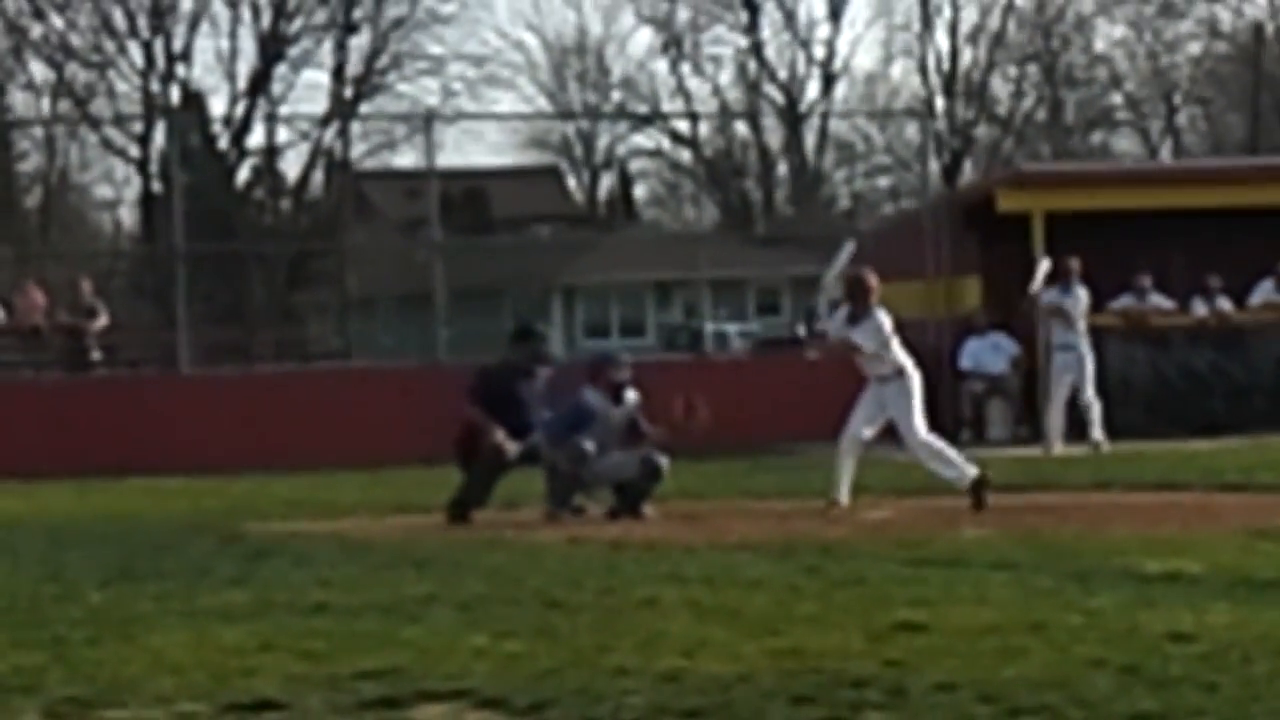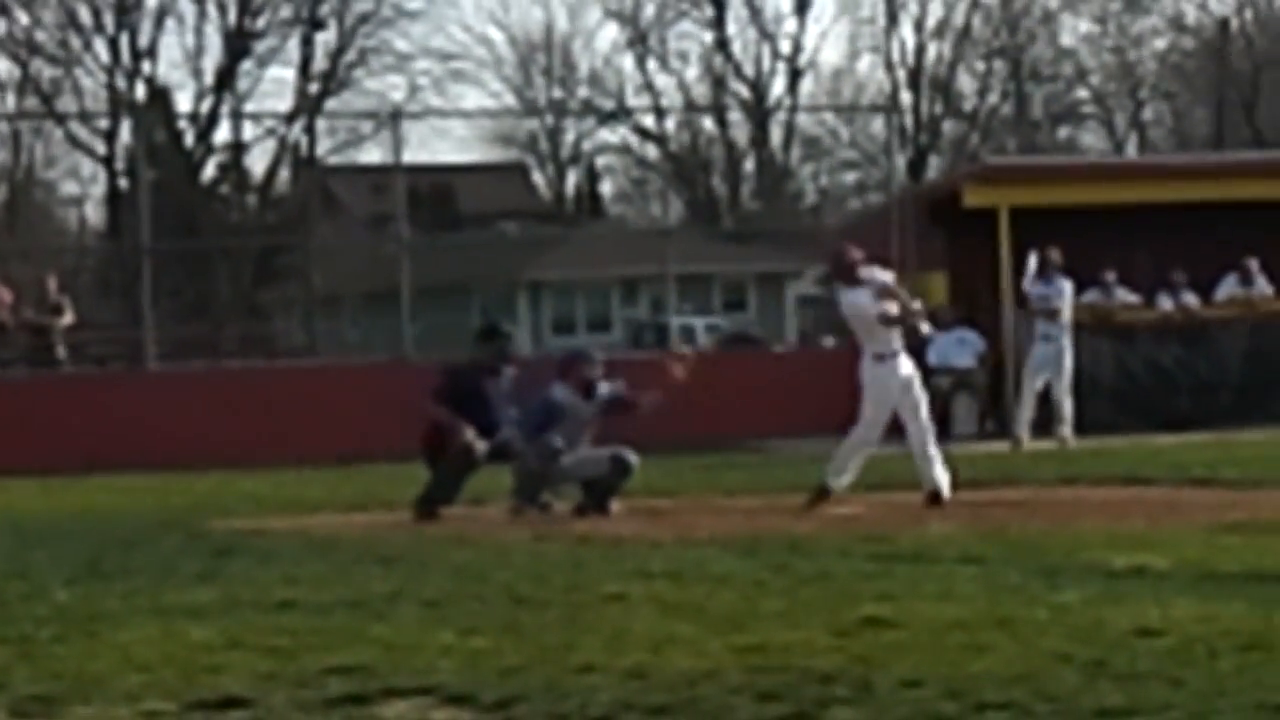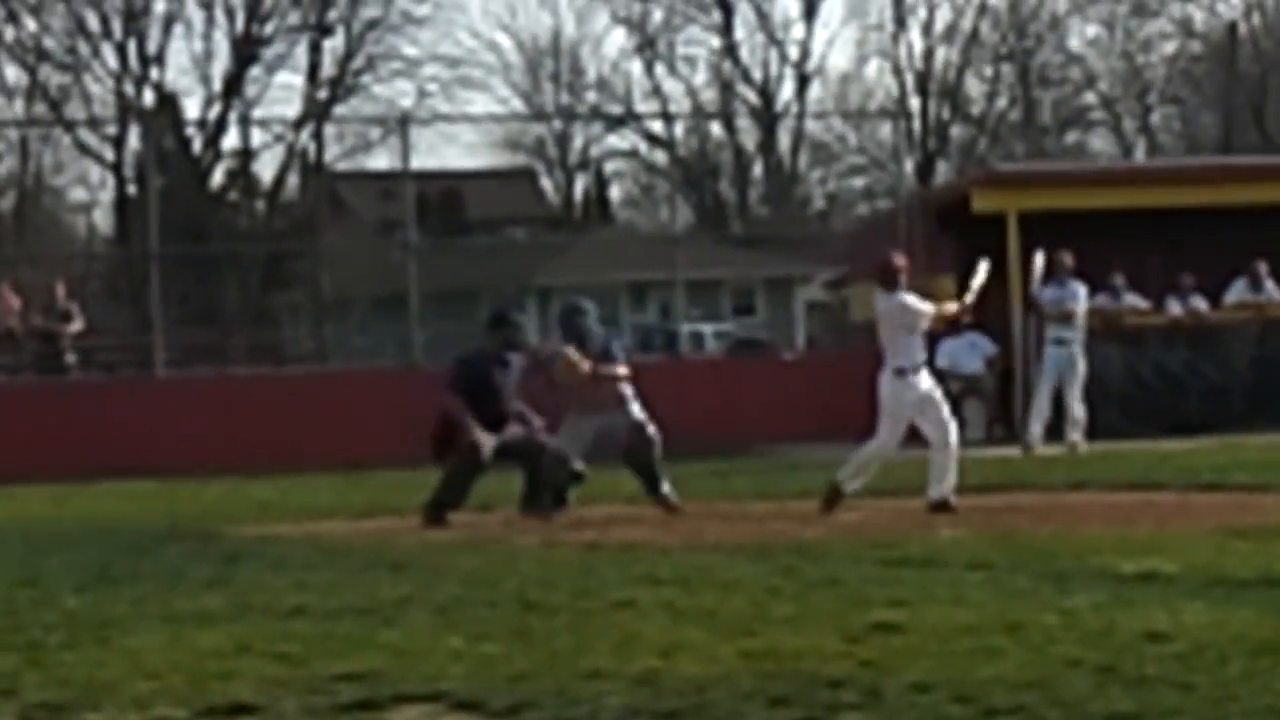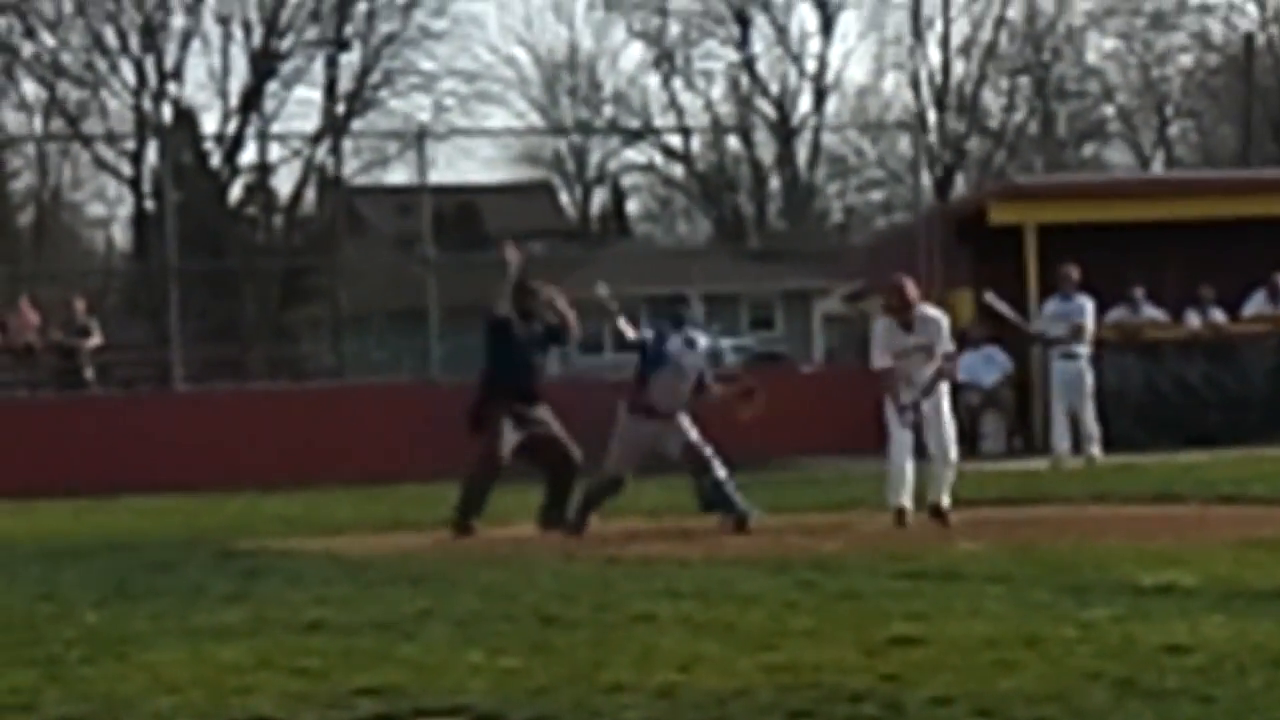
dt=0.4s
person 1, frame 1
left shoulder: (878, 321)
right shoulder: (845, 313)
left elbow: (848, 347)
right elbow: (828, 336)
left hip: (901, 380)
right hip: (878, 385)
left knee: (915, 436)
right knee: (850, 438)
left ankle: (971, 478)
right ankle: (840, 497)
person 1, frame 2
left shoulder: (872, 277)
right shoulder: (849, 300)
right elbow: (885, 318)
left wrist: (909, 306)
right wrist: (907, 316)
left hip: (901, 361)
right hip: (879, 367)
left knee: (920, 426)
right knee: (868, 431)
left ankle: (936, 487)
right ankle: (830, 484)
person 1, frame 3
left shoulder: (886, 297)
right shoulder: (902, 303)
right elbow: (937, 312)
right wrist: (956, 307)
left hip: (920, 378)
right hip: (900, 382)
left knee: (946, 436)
right knee: (885, 443)
left ankle: (939, 496)
right ankle: (841, 485)
person 1, frame 4
left shoulder: (936, 320)
right shoulder: (882, 329)
left elbow: (946, 365)
right elbow: (885, 375)
left wrist: (922, 396)
right wrist: (900, 407)
left hip: (932, 388)
right hip: (899, 391)
left knee: (946, 451)
right knee: (901, 443)
left ankle: (938, 503)
right ankle: (901, 505)
person 2, frame 1
left shoulder: (539, 375)
right shoulder: (492, 374)
left elbow: (538, 413)
right elbow: (472, 410)
right wrist: (495, 433)
left hip: (526, 439)
right hip: (489, 441)
right knee: (497, 453)
right ankle: (459, 507)
person 2, frame 2
left shoulder: (506, 374)
right shoulder: (459, 374)
left elbow: (507, 407)
right elbow: (436, 409)
left wrist: (518, 426)
right wrist: (461, 428)
right hip: (456, 438)
right knee: (469, 449)
right ankle: (426, 504)
person 2, frame 3
left shoulder: (513, 361)
right shoulder: (472, 363)
right elbow: (452, 401)
left wrist: (530, 418)
right wrist: (472, 427)
left hip: (502, 429)
right hip: (471, 432)
left knee: (543, 447)
right knee: (477, 451)
left ankle: (535, 502)
right ankle: (436, 509)
person 2, frame 4
left shoulder: (541, 327)
right shoulder: (503, 324)
left elbow: (570, 334)
right elbow: (500, 307)
left wrist: (558, 303)
right wrist: (511, 271)
left hip: (535, 410)
right hip: (502, 409)
left knee: (569, 459)
right knee: (494, 457)
left ankle: (553, 516)
right ankle: (464, 515)
person 3, frame 1
left shoulder: (1081, 294)
right shoulder: (1050, 294)
left elbow: (1068, 315)
right elbow: (1045, 317)
left wrist: (1049, 310)
left hip: (1079, 350)
right hip: (1059, 351)
left knee: (1087, 395)
right knee: (1056, 397)
left ankle: (1096, 437)
right ankle: (1052, 442)
person 3, frame 2
left shoulder: (1065, 286)
right shoulder: (1034, 286)
left elbow: (1058, 314)
right elbow: (1032, 310)
left wrist: (1036, 310)
left hip: (1059, 343)
right hip: (1039, 343)
left knee: (1061, 390)
right knee: (1028, 388)
left ankle: (1064, 433)
right ankle: (1021, 434)
person 3, frame 3
left shoulder: (1078, 289)
right shoulder: (1047, 290)
left elbow: (1072, 316)
right elbow: (1044, 315)
left wrist: (1048, 315)
left hip: (1072, 347)
right hip: (1051, 347)
left knee: (1073, 395)
right knee: (1042, 391)
left ankle: (1074, 438)
right ankle: (1033, 438)
person 3, frame 4
left shoulder: (1085, 303)
right shoulder: (1049, 305)
left elbow: (1083, 332)
right elbow: (1041, 333)
left wrist: (1057, 340)
right wrist: (1044, 339)
left hip: (1079, 361)
right hip: (1057, 362)
left knee: (1085, 408)
right knee: (1058, 408)
left ankle: (1092, 451)
right ankle: (1060, 451)
person 4, frame 1
left shoulder: (629, 398)
right shoulder: (587, 403)
left elbow: (639, 439)
left hip: (604, 465)
right hip: (575, 470)
left knee: (656, 463)
left ankle: (627, 504)
person 4, frame 2
left shoulder: (602, 392)
right shoulder: (556, 398)
left elbow: (635, 403)
right elbow: (525, 431)
left hip: (573, 461)
right hip: (542, 462)
left knee: (626, 461)
left ankle: (594, 500)
right ankle: (526, 498)
person 4, frame 3
left shoulder: (606, 347)
left elbow: (624, 372)
left wrist: (594, 371)
left hip: (620, 409)
right hip: (583, 416)
left knee: (643, 438)
left ankle: (658, 491)
person 4, frame 4
left shoulder: (701, 344)
right shoulder: (661, 339)
left elbow: (702, 387)
left wrist: (722, 390)
left hip: (672, 418)
right hip: (637, 417)
left knee: (703, 458)
right knee: (613, 476)
left ankle: (736, 512)
right ankle: (581, 515)
